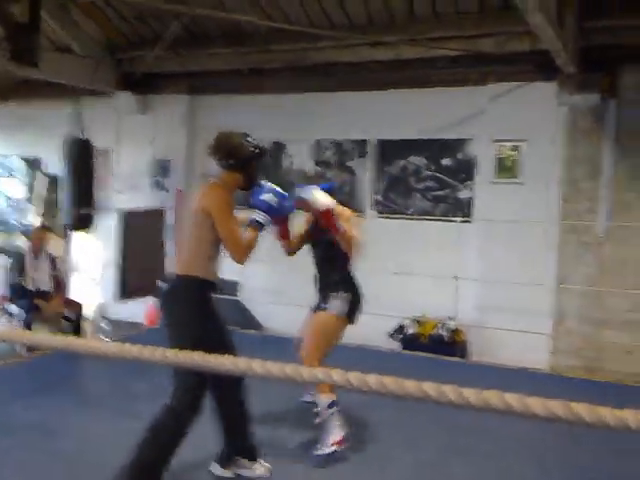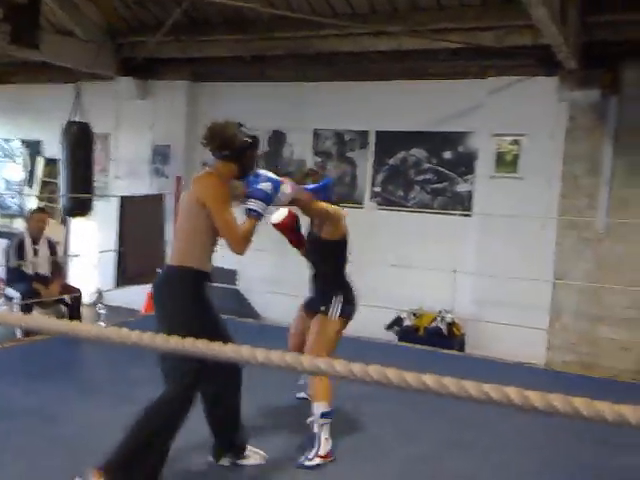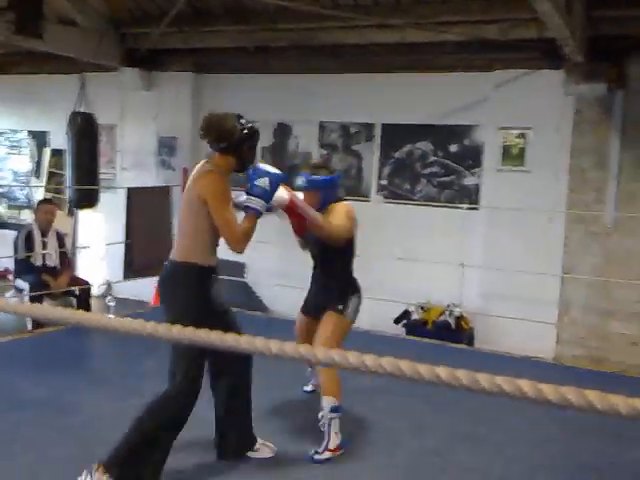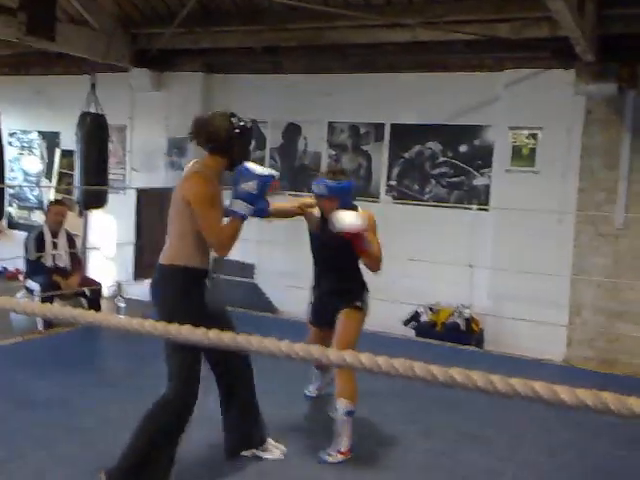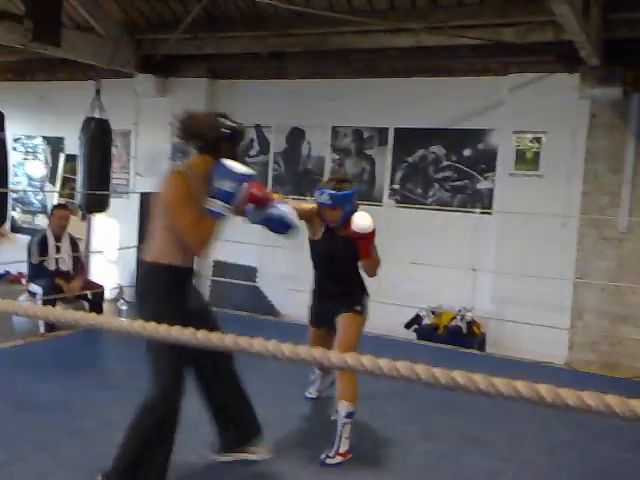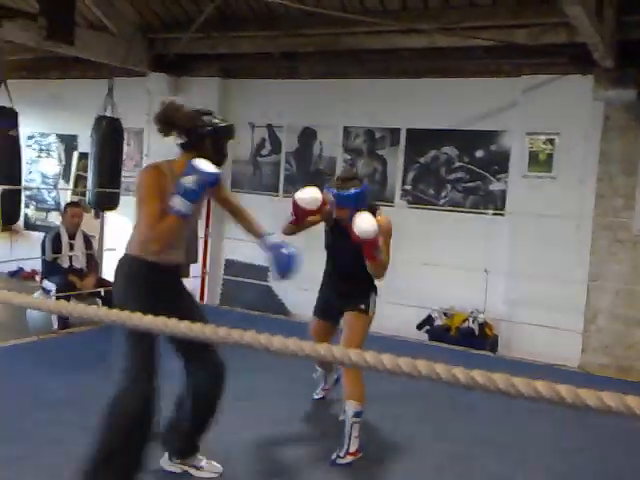
dt=0.1s
person 1, frame 1
left shoulder: (215, 189)
right shoulder: (218, 193)
right elbow: (239, 252)
right wrist: (265, 215)
left hip: (192, 295)
right hip: (187, 297)
left knee: (227, 375)
right knee: (188, 395)
person 1, frame 2
left shoulder: (212, 180)
right shoulder: (213, 182)
right elbow: (238, 243)
right wrist: (258, 204)
left hip: (187, 286)
right hip: (182, 288)
left knee: (224, 364)
right knee: (182, 387)
left ankle: (229, 448)
person 1, frame 3
left shoulder: (210, 170)
right shoulder: (214, 179)
right elbow: (238, 242)
right wrist: (258, 199)
left hip: (195, 284)
right hip: (186, 284)
left knee: (235, 358)
right knee: (184, 386)
left ankle: (237, 440)
person 1, frame 4
left shoulder: (205, 171)
right shoulder: (199, 180)
right elbow: (221, 245)
right wrist: (246, 200)
left hip: (189, 283)
right hip: (176, 286)
left knee: (233, 358)
right knee: (183, 389)
left ankle: (247, 438)
person 1, frame 5
left shoulder: (211, 175)
right shoulder: (179, 180)
left elbow: (242, 201)
right elbow: (195, 244)
left wrist: (268, 210)
right wrist: (222, 200)
left hip: (180, 284)
right hip: (158, 283)
left knee: (217, 361)
right knee: (168, 386)
left ankle: (237, 440)
person 1, frame 6
left shoulder: (202, 173)
right shoulder: (153, 175)
left elbow: (236, 209)
right elbow: (154, 241)
left wrist: (269, 242)
right wrist: (187, 197)
left hip: (170, 281)
right hip: (139, 278)
left knee: (208, 367)
right knee: (141, 381)
person 2, frame 1
left shoulder: (341, 215)
right shoulder: (314, 222)
left elbow: (353, 249)
right elbow: (290, 249)
left wrist: (332, 220)
right wrist: (282, 229)
left hip: (341, 295)
right hip: (329, 294)
left knee: (309, 358)
right knee: (308, 350)
left ankle: (335, 431)
right ankle: (321, 393)
person 2, frame 2
left shoulder: (330, 214)
right shoulder: (316, 219)
left elbow: (309, 201)
right wrist: (291, 233)
left hip: (335, 298)
right hip: (321, 295)
right knee: (295, 347)
left ankle: (323, 443)
right ankle: (316, 391)
person 2, frame 3
left shoulder: (341, 211)
right shoulder: (305, 209)
left elbow: (333, 234)
left wrist: (303, 213)
right wrist: (296, 217)
left hip: (343, 295)
right hip: (318, 290)
right knee: (301, 344)
left ankle: (333, 436)
right ankle: (320, 379)
person 2, frame 4
left shoulder: (363, 218)
right shoulder: (311, 209)
left elbow: (375, 266)
right elbow: (273, 210)
left wrist: (361, 240)
left hip: (352, 295)
right hip: (323, 293)
left ankle: (343, 439)
right ankle: (322, 379)
person 2, frame 5
left shoulder: (361, 221)
right shoulder: (313, 213)
left elbow: (372, 270)
left wrist: (366, 242)
left hip: (352, 299)
right hip: (322, 297)
left ankle: (343, 440)
right ankle: (323, 378)
person 2, frame 6
left shoulder: (380, 222)
right shoulder: (326, 208)
left elbow: (379, 273)
right elbow: (290, 230)
left wrist: (371, 245)
right wrist: (299, 216)
left hip: (359, 296)
right hip: (329, 292)
left ankle: (352, 439)
right ankle: (327, 378)
person 3, frame 1
left shoulder: (50, 259)
left elbow: (59, 283)
right elbow: (17, 289)
left wrist: (57, 300)
right wrist: (40, 303)
left hip: (47, 299)
right hip: (24, 298)
left knee: (76, 308)
right knee: (29, 309)
person 3, frame 2
left shoulder: (50, 243)
right shoulder: (17, 243)
left elbow: (58, 269)
right elbow: (14, 273)
left wrist: (56, 285)
right wrist: (38, 288)
left hip: (45, 283)
right hip: (22, 282)
left knee: (75, 294)
right knee: (26, 294)
person 3, frame 3
left shoulder: (58, 235)
right shoulder: (25, 235)
left elbow: (66, 260)
right elbow: (23, 265)
left wrist: (64, 277)
right wrist: (48, 279)
left hip: (54, 275)
right hip: (29, 275)
left knee: (84, 286)
right knee: (36, 285)
right ankle: (37, 328)
person 3, frame 4
left shoulder: (68, 236)
right shoulder: (35, 236)
left elbow: (77, 261)
right elbow: (33, 265)
left wrist: (75, 278)
right wrist: (58, 280)
left hip: (64, 275)
right hip: (40, 276)
left knee: (95, 287)
right knee: (47, 286)
right ankle: (47, 330)
person 3, frame 5
left shoulder: (72, 240)
right shoulder: (39, 240)
left elbow: (80, 265)
right elbow: (36, 269)
left wrist: (78, 281)
right wrist: (61, 283)
left hip: (67, 279)
right hip: (41, 280)
left knee: (97, 290)
right knee: (49, 289)
right ankle: (49, 333)
person 3, frame 6
left shoulder: (85, 237)
right shoulder: (52, 237)
left elbow: (93, 262)
right elbow: (50, 266)
left wrist: (91, 278)
right wrist: (74, 280)
left hip: (80, 276)
right hip: (55, 276)
left knee: (109, 287)
right knee: (62, 286)
right ankle: (63, 330)
